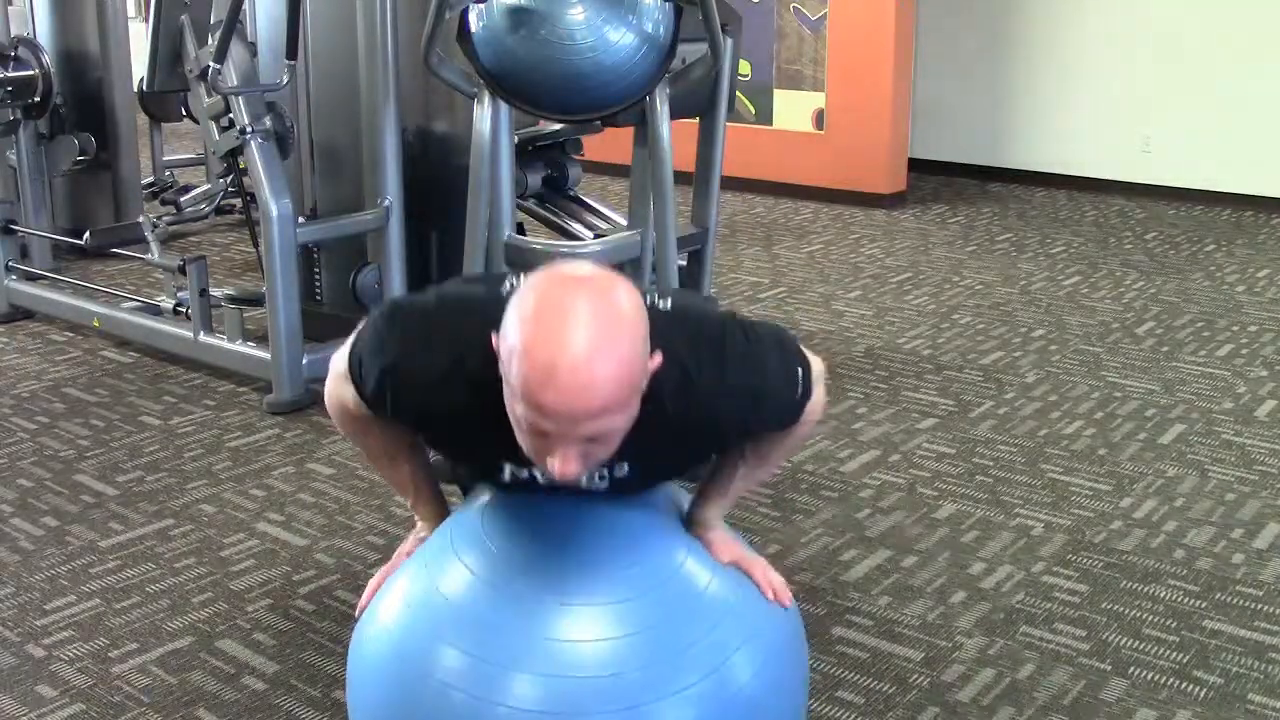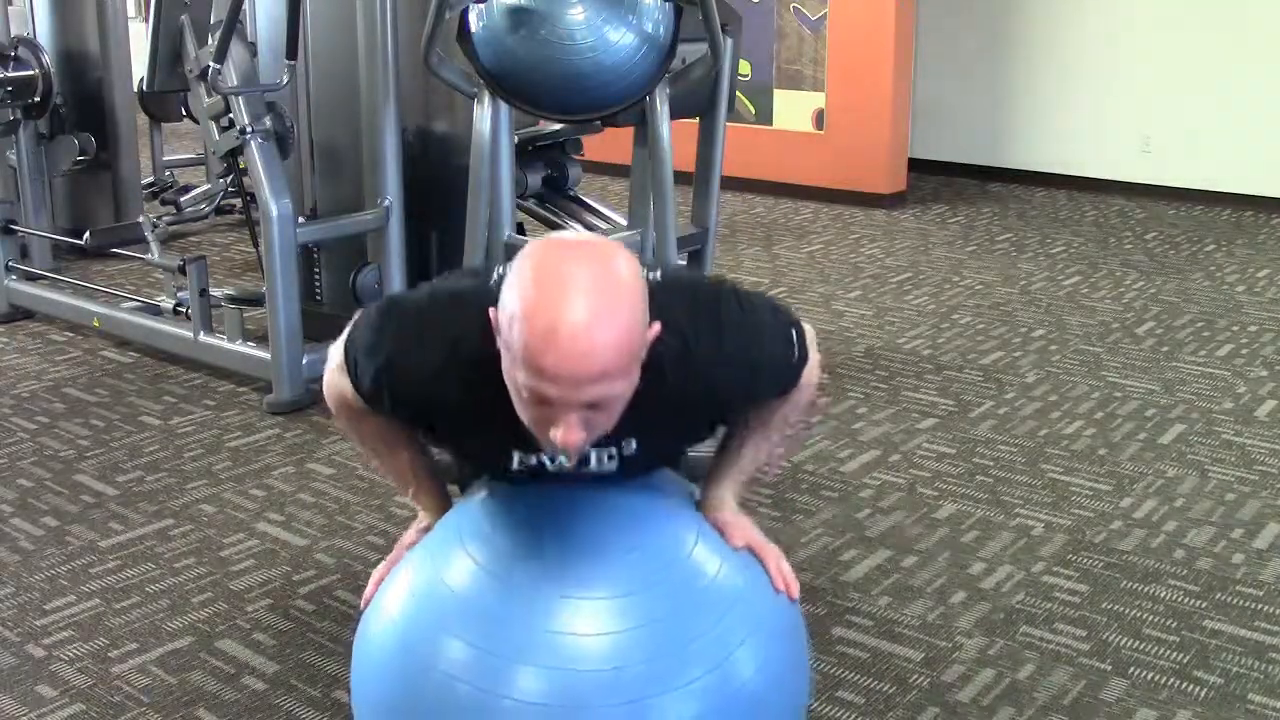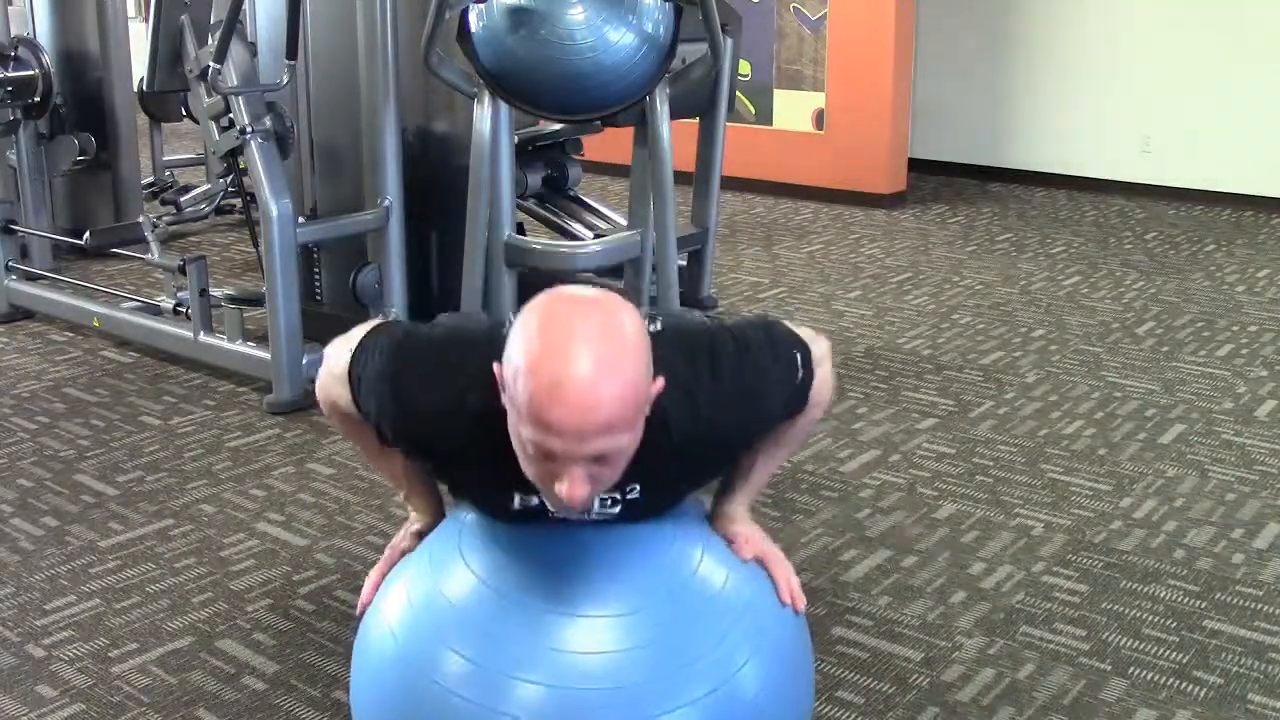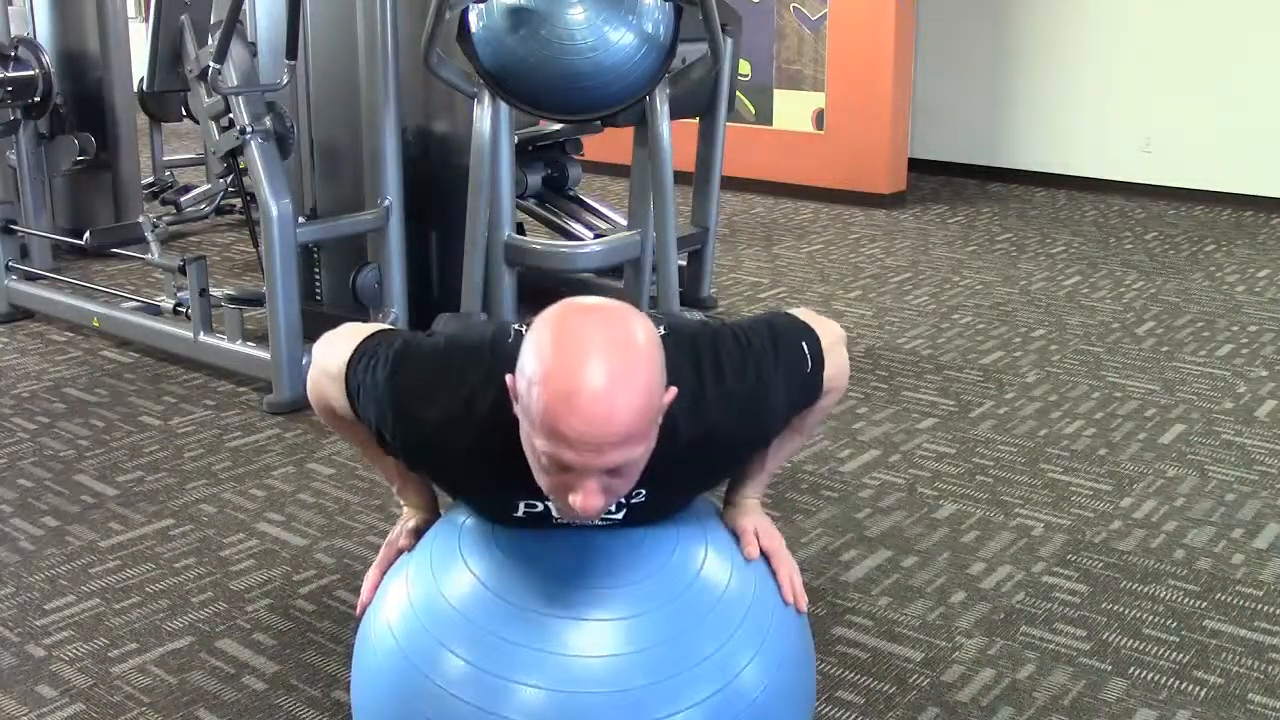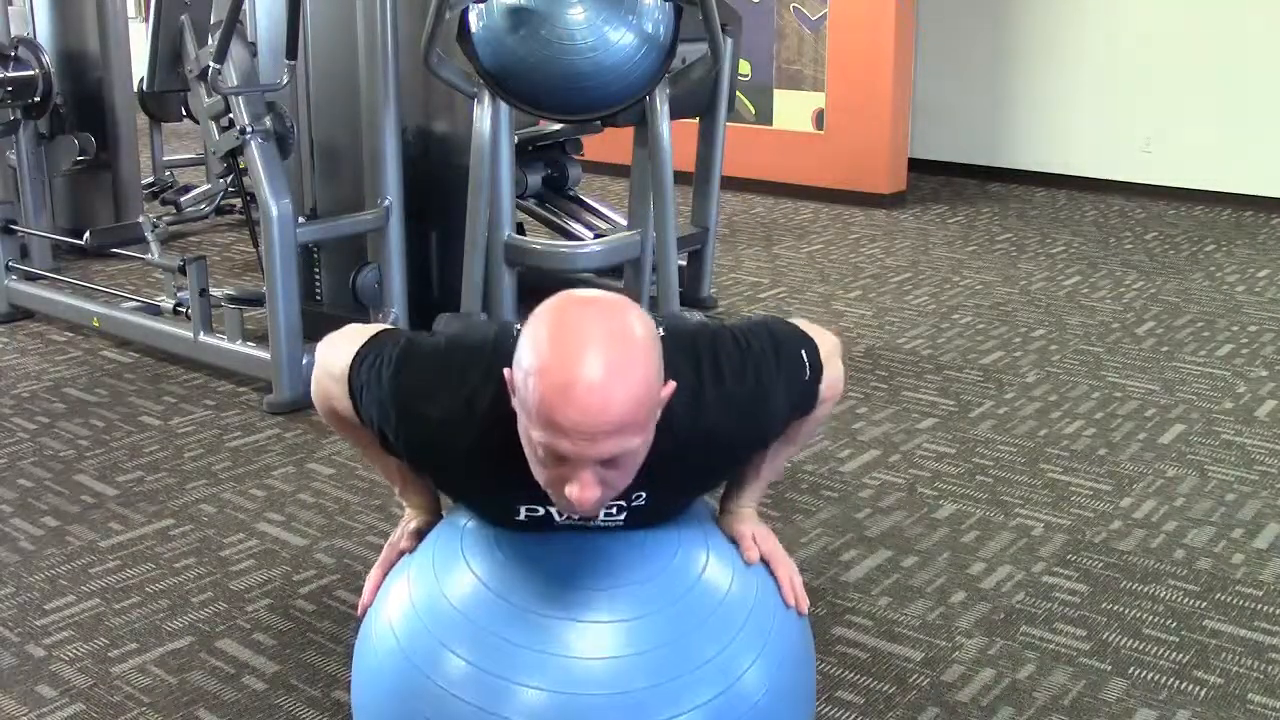
dt=0.2s
person 1, frame 1
left shoulder: (716, 370)
right shoulder: (427, 351)
left elbow: (805, 391)
right elbow: (346, 390)
left wrist: (709, 516)
right wrist: (430, 518)
person 1, frame 2
left shoulder: (715, 337)
right shoulder: (423, 344)
left elbow: (798, 370)
right elbow: (347, 386)
left wrist: (721, 499)
right wrist: (432, 509)
person 1, frame 3
left shoulder: (714, 387)
right shoulder: (432, 389)
left elbow: (814, 371)
right elbow: (336, 379)
left wrist: (734, 510)
right wrist: (424, 509)
person 1, frame 4
left shoulder: (725, 391)
right shoulder: (438, 396)
left elbow: (830, 352)
right elbow: (329, 364)
left wrist: (745, 498)
right wrist: (417, 502)
person 1, frame 5
left shoulder: (727, 394)
right shoulder: (437, 397)
left elbow: (824, 360)
right elbow: (332, 361)
left wrist: (742, 503)
right wrist: (419, 504)
